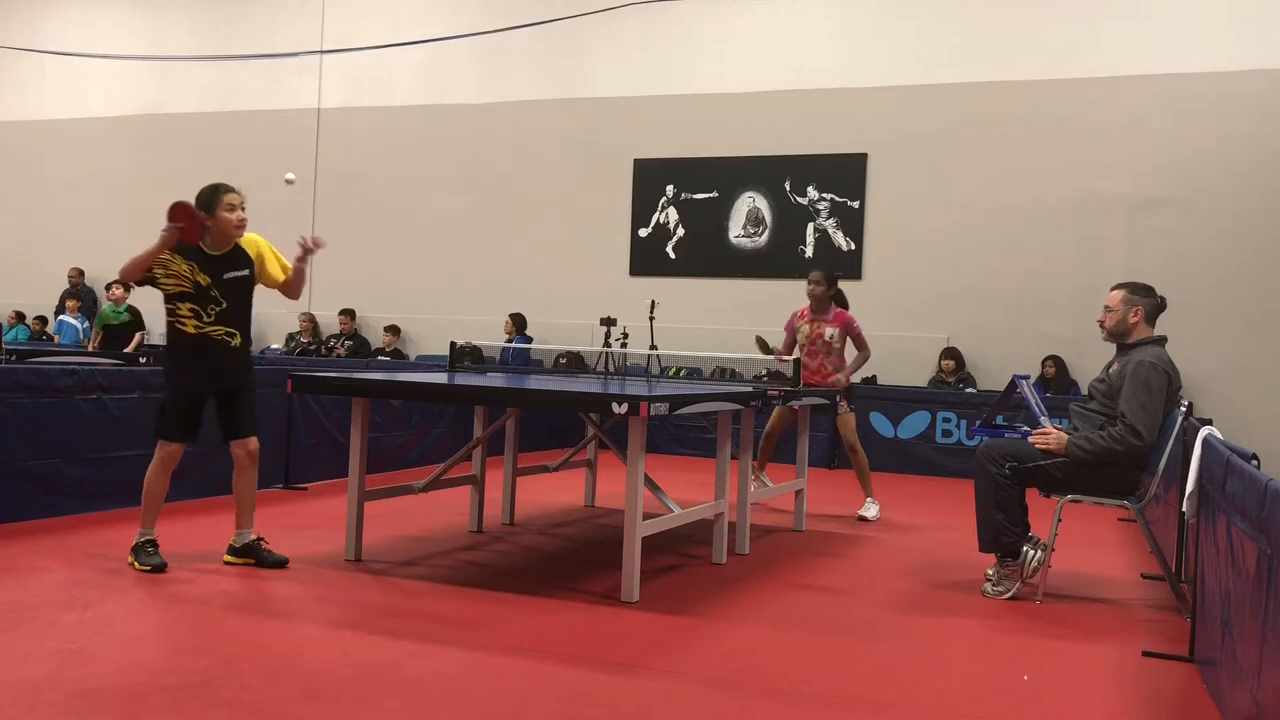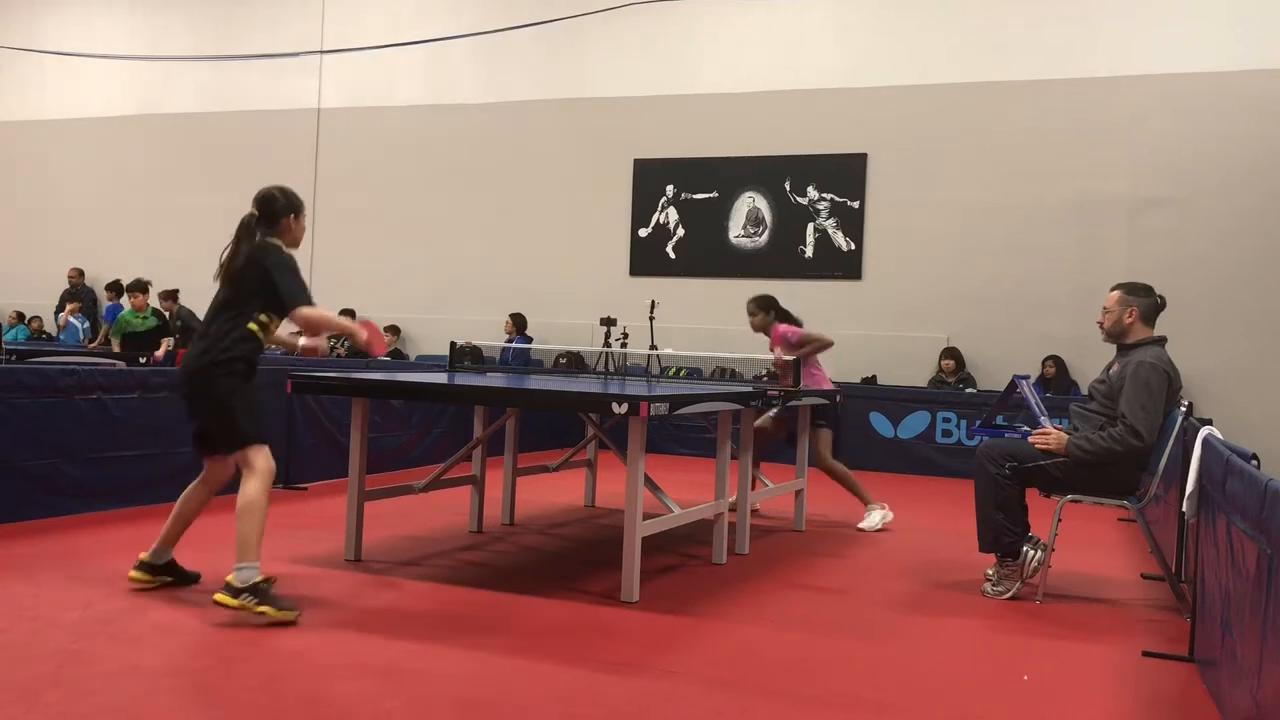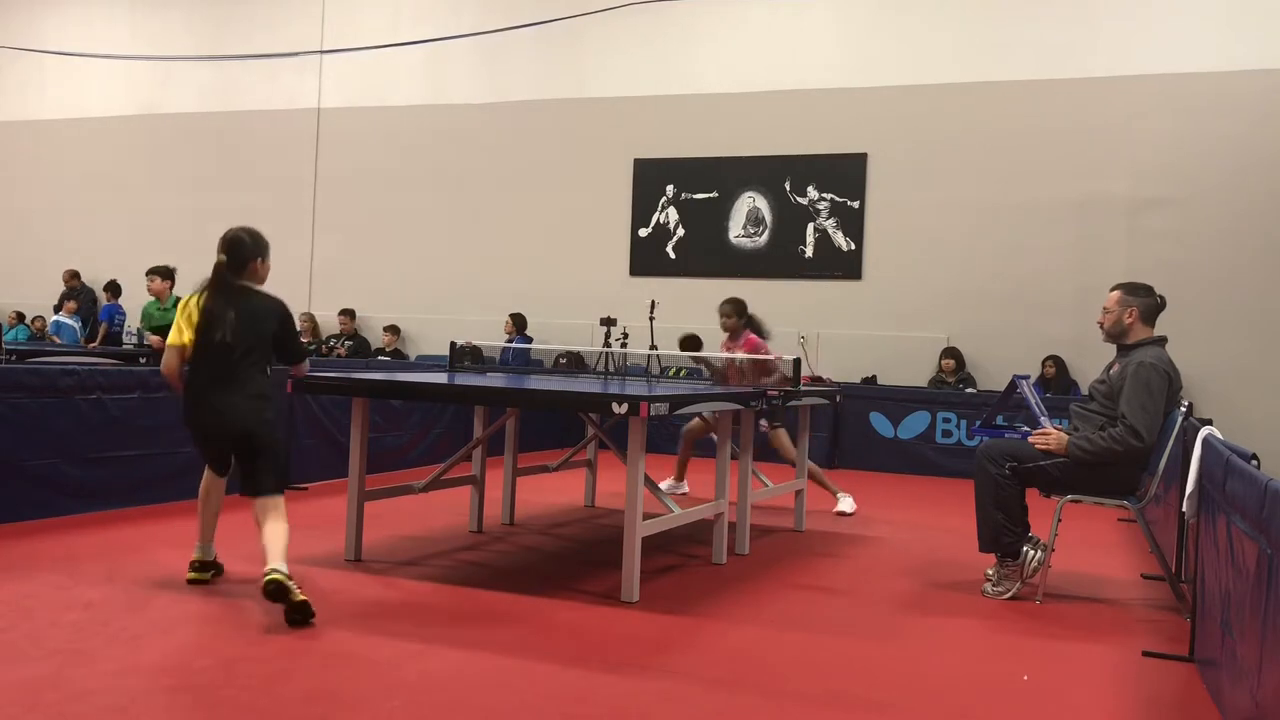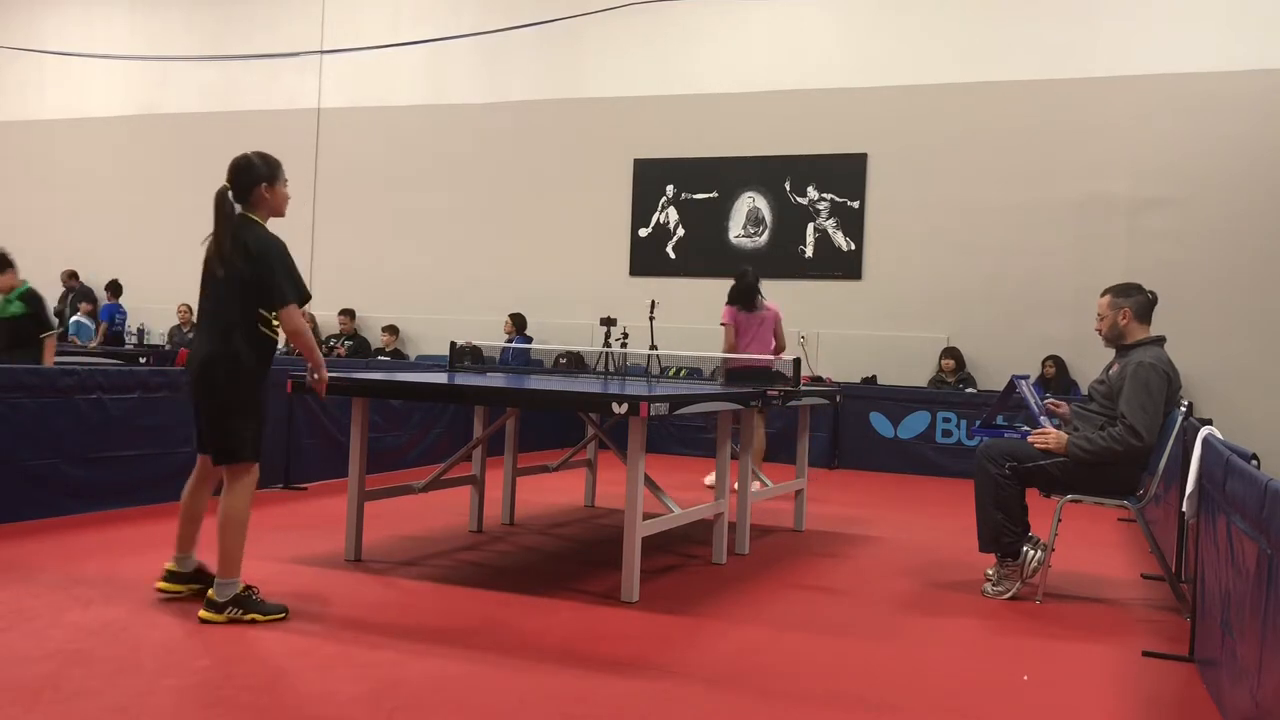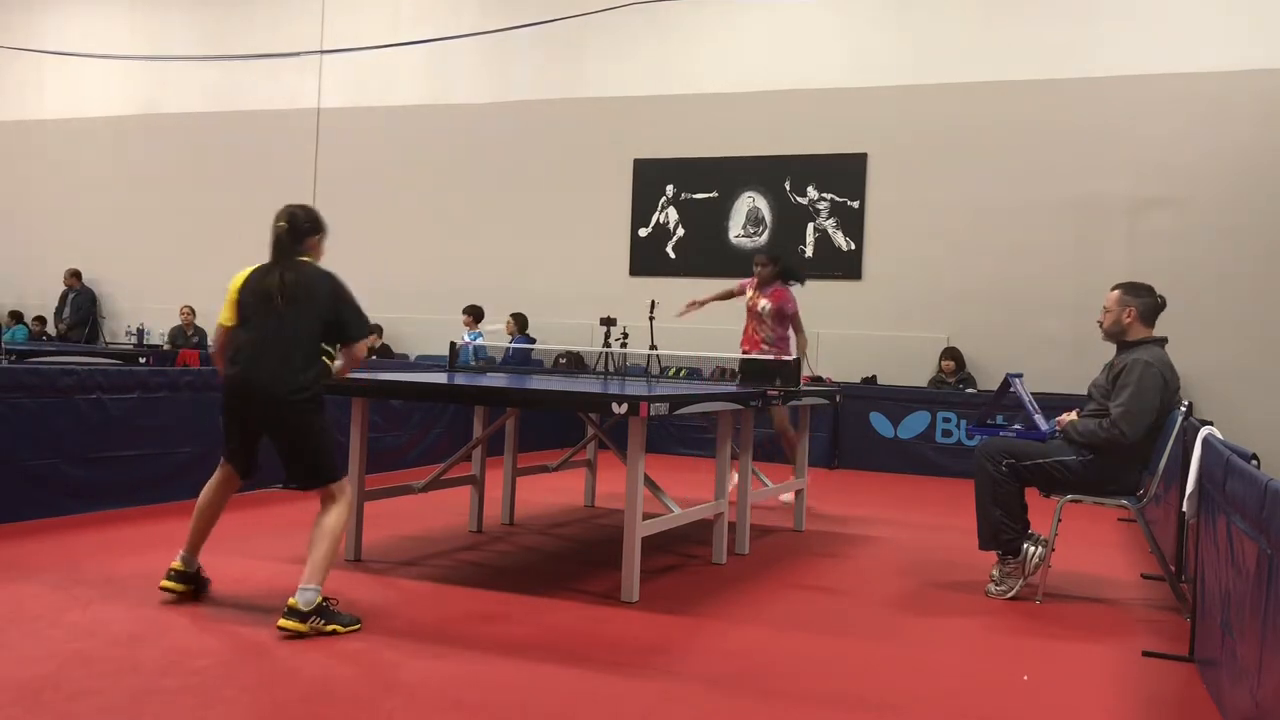
dt=1s
person 1, frame 1
left shoulder: (252, 248)
right shoulder: (179, 252)
left elbow: (292, 291)
right elbow: (126, 277)
left wrist: (302, 262)
right wrist: (159, 246)
left hip: (234, 368)
right hip: (185, 367)
left knee: (247, 451)
right knee: (169, 452)
left ankle: (244, 541)
right ankle: (144, 540)
person 1, frame 2
left shoulder: (247, 254)
right shoulder: (276, 257)
right elbow: (302, 313)
left wrist: (296, 344)
right wrist: (352, 328)
left hip: (203, 369)
right hip: (221, 371)
left knee: (219, 469)
right knee: (259, 466)
left ankle: (156, 560)
right ankle: (244, 582)
person 1, frame 3
left shoulder: (198, 302)
right shoulder: (273, 308)
left elbow: (171, 367)
right elbow: (300, 367)
left wrist: (186, 384)
left hip: (204, 413)
right hip: (253, 415)
left knee: (216, 469)
right knee: (271, 510)
left ankle: (204, 559)
right ankle: (278, 571)
person 1, frame 4
left shoulder: (227, 236)
right shoulder: (267, 245)
right elbow: (291, 318)
right wrist: (317, 364)
left hip: (209, 363)
right hip: (235, 370)
left knee: (208, 467)
right knee: (242, 475)
left ankle: (181, 568)
right ankle: (226, 595)
person 1, frame 5
left shoulder: (250, 277)
right shoulder: (327, 284)
left elbow: (219, 344)
right elbow: (358, 352)
right wrist: (341, 367)
left hip: (243, 390)
right hip: (295, 398)
left knee: (229, 473)
right knee: (337, 496)
left ankle: (185, 568)
right ankle: (305, 604)
person 2, frame 1
left shoulder: (1147, 364)
right shoulder: (1131, 355)
left elbow: (1133, 437)
left wrist: (1069, 445)
right wrist: (1067, 434)
left hip: (1110, 468)
right hip: (1095, 456)
left knee: (993, 454)
right knee: (997, 452)
left ankle: (1013, 554)
right ankle: (1020, 545)
person 2, frame 2
left shoulder: (1147, 365)
right shoulder: (1131, 357)
left elbow: (1133, 438)
left wrist: (1070, 445)
right wrist: (1067, 433)
left hip: (1109, 468)
right hip: (1094, 456)
left knee: (994, 455)
right knee: (996, 451)
left ankle: (1013, 554)
right ankle: (1020, 545)
person 2, frame 3
left shoulder: (1147, 365)
right shoulder: (1131, 357)
left elbow: (1133, 438)
left wrist: (1070, 445)
right wrist: (1068, 434)
left hip: (1107, 469)
right hip: (1095, 456)
left knee: (994, 455)
right knee: (996, 452)
left ankle: (1013, 553)
right ankle: (1020, 545)
person 2, frame 4
left shoulder: (1146, 366)
right shoulder: (1131, 357)
left elbow: (1134, 438)
left wrist: (1071, 444)
right wrist: (1073, 415)
left hip: (1107, 469)
right hip: (1094, 456)
left knee: (994, 455)
right knee: (998, 451)
left ankle: (1013, 554)
right ankle: (1020, 545)
person 2, frame 5
left shoulder: (1145, 365)
right shoulder: (1134, 356)
left elbow: (1120, 431)
left wrist: (1073, 427)
right wrist: (1078, 419)
left hip: (1105, 467)
right hip: (1095, 454)
left knee: (993, 453)
right knee: (998, 449)
left ankle: (1014, 551)
right ankle: (1021, 543)
person 3, frame 1
left shoulder: (844, 319)
right shoulder: (797, 318)
left elbow: (865, 351)
right elbow: (785, 354)
left wrist: (845, 374)
left hip: (834, 386)
right hip: (802, 384)
left knee: (850, 441)
right knee: (770, 432)
left ankle: (871, 500)
person 3, frame 2
left shoulder: (784, 332)
right shoulder: (775, 341)
left elbow: (827, 341)
left wrist: (793, 357)
left knee: (823, 461)
right knee: (755, 433)
left ankle: (876, 508)
person 3, frame 3
left shoulder: (755, 343)
right shoulder: (727, 344)
left elbow: (775, 373)
right wrist: (705, 363)
left knee: (791, 456)
right knee: (688, 432)
left ankle: (840, 495)
right ankle: (678, 482)
person 3, frame 4
left shoulder: (731, 310)
right shoulder: (771, 310)
left elbow: (729, 345)
right elbow: (781, 345)
left wrist: (723, 366)
left hip: (738, 370)
right hip: (764, 371)
right knee: (757, 425)
right ankle: (753, 477)
person 3, frame 5
left shoulder: (784, 296)
right shoulder: (751, 285)
left elbow: (800, 334)
right elbow: (730, 292)
right wrist: (703, 301)
left knee: (781, 426)
